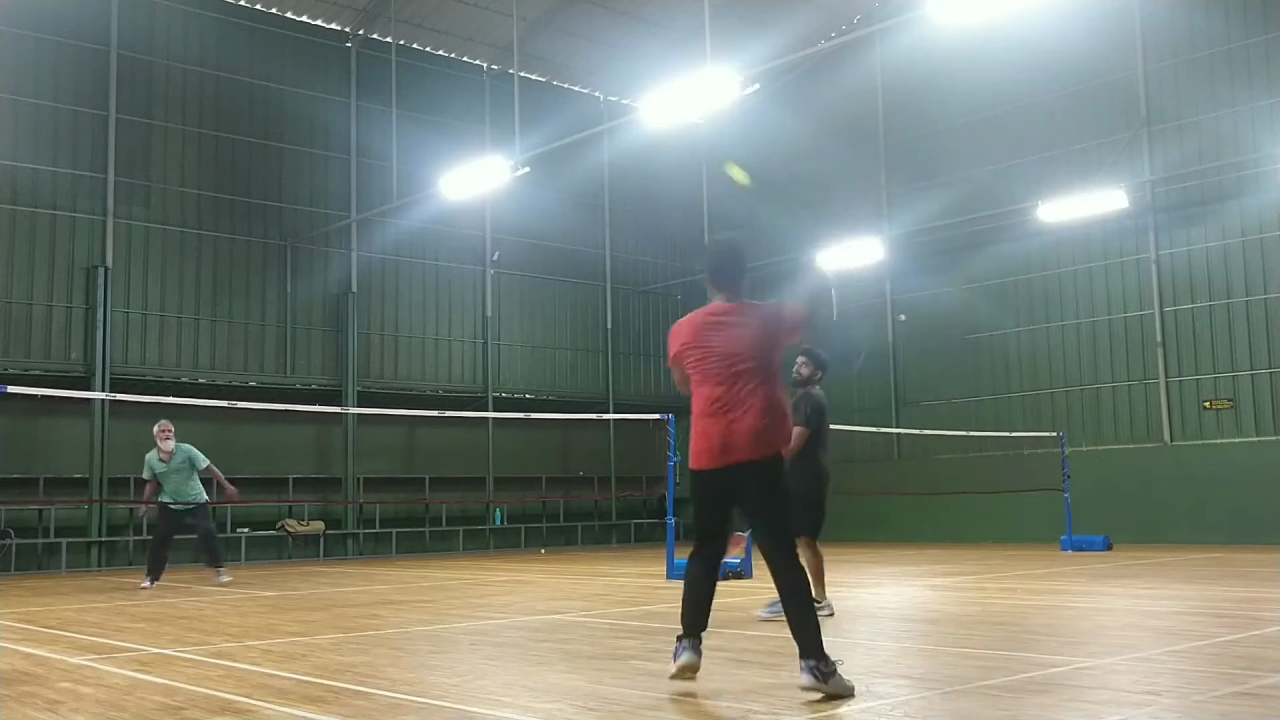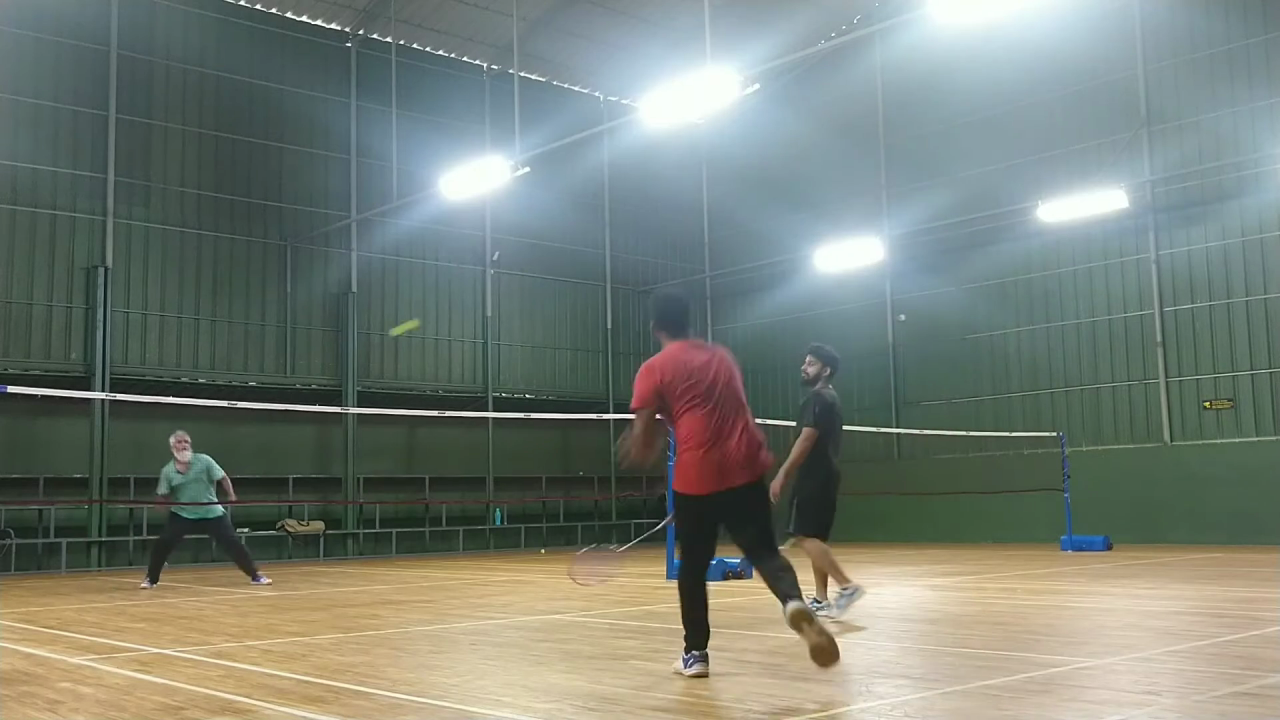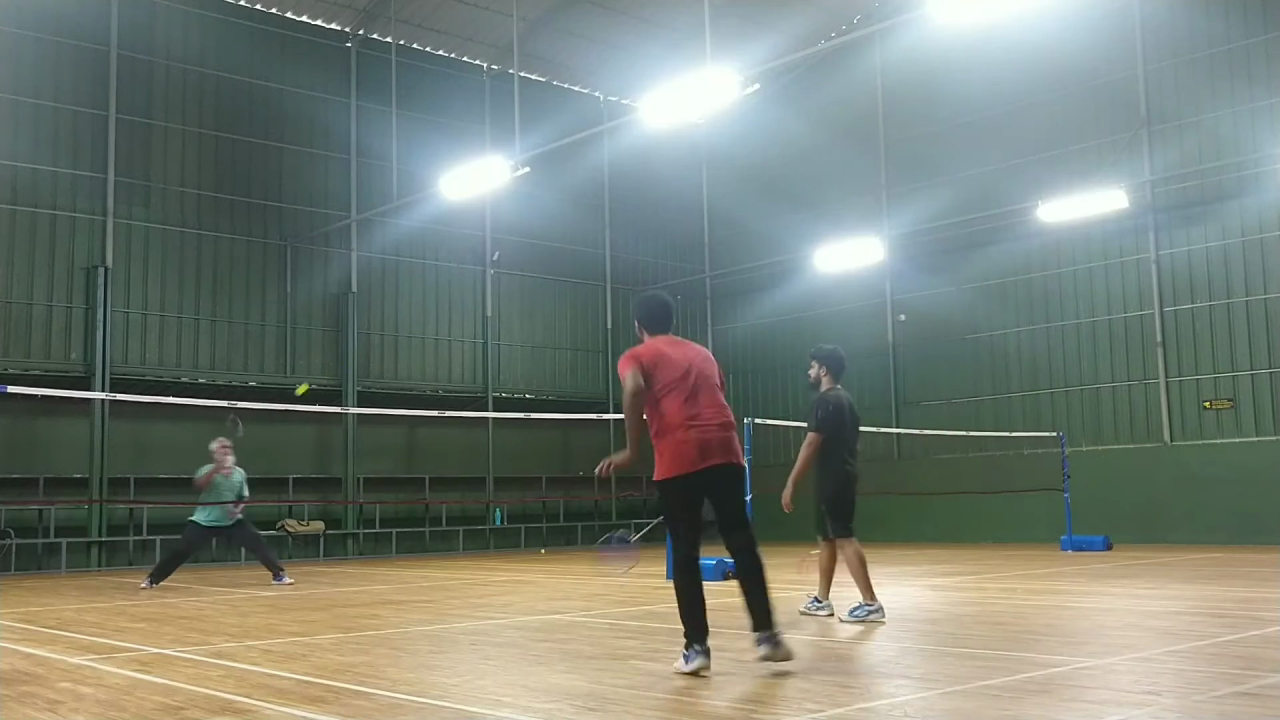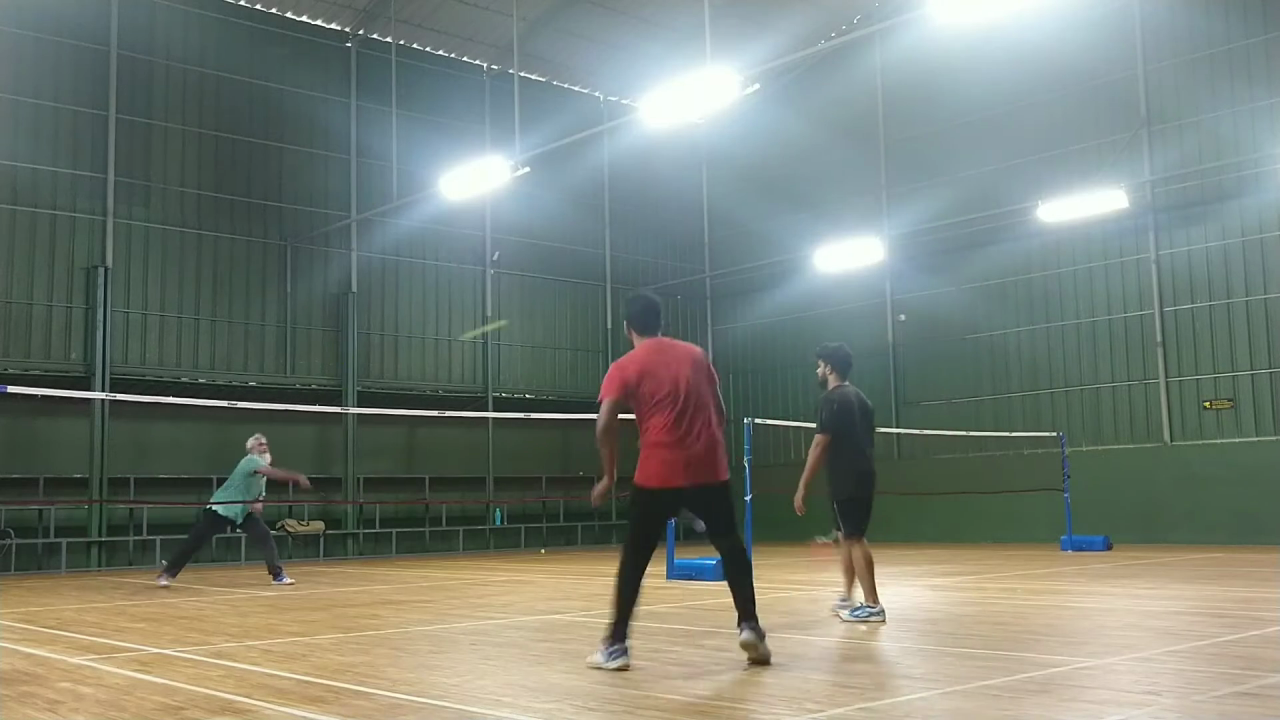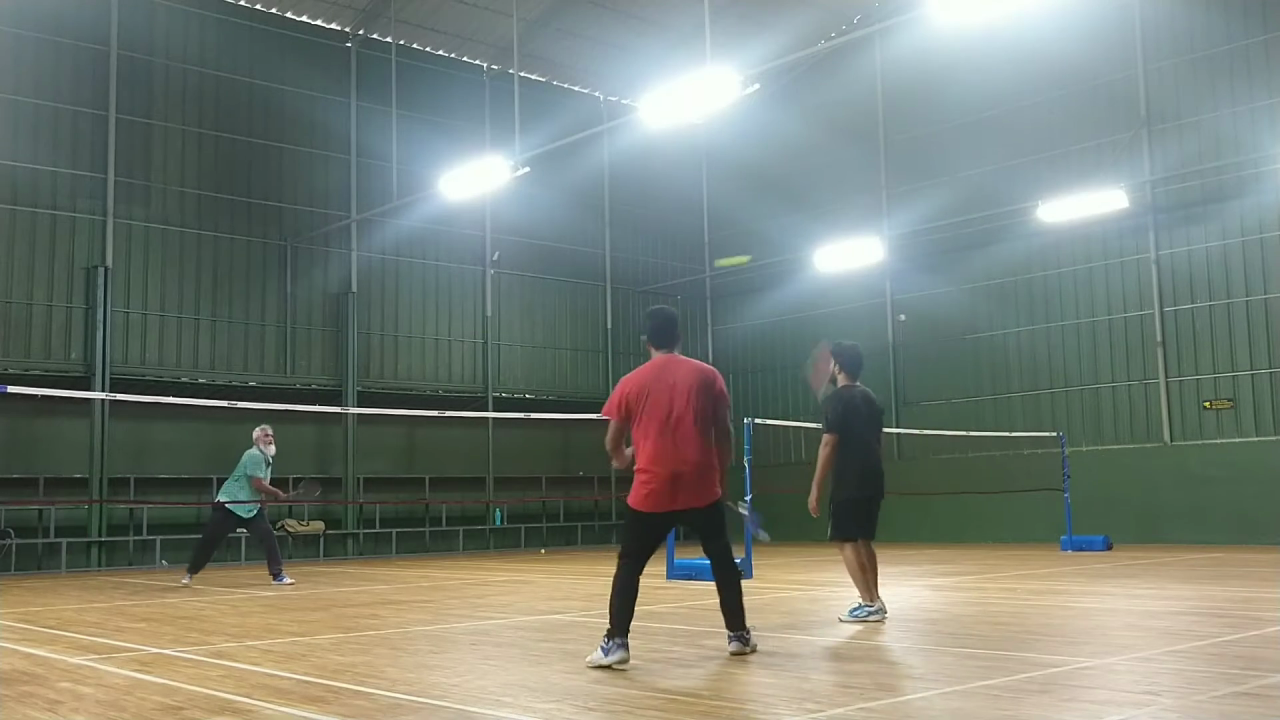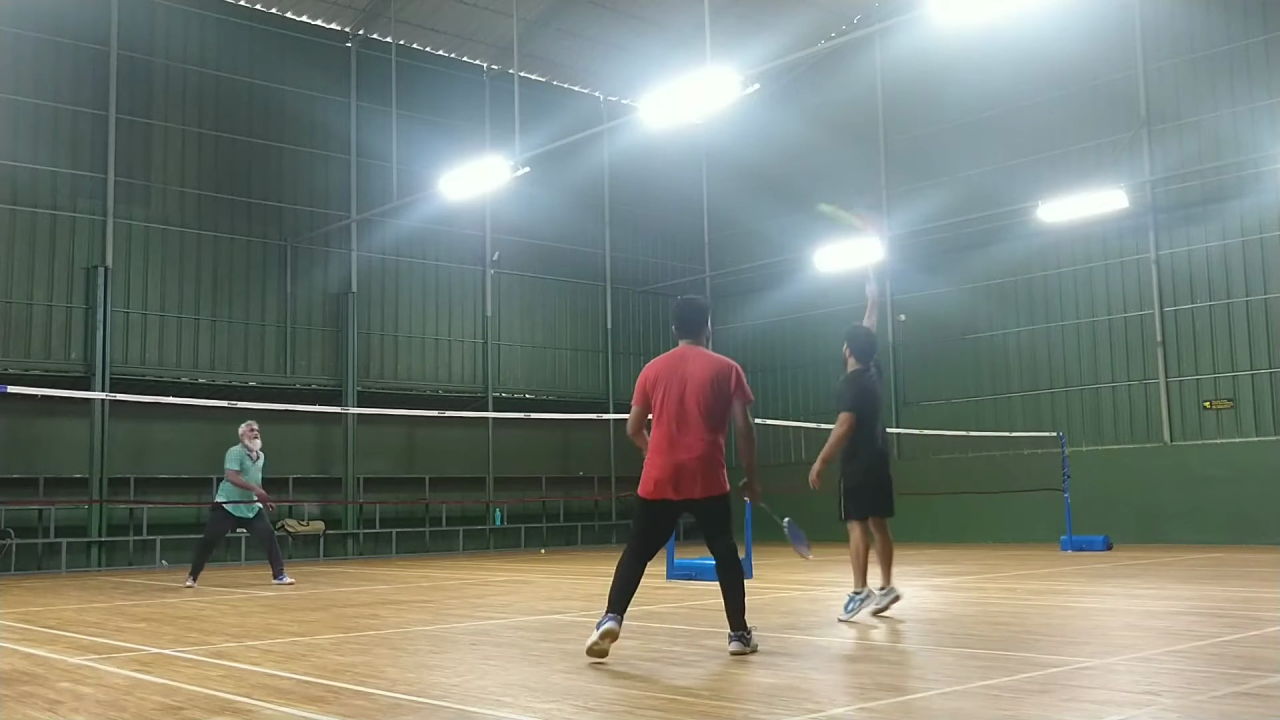
dt=0.2s
person 1, frame 1
left shoulder: (684, 330)
right shoulder: (769, 317)
right elbow: (806, 316)
left hip: (708, 456)
right hip: (760, 451)
left knee: (706, 552)
right knee: (782, 554)
left ankle: (688, 644)
right ankle: (813, 663)
person 1, frame 2
left shoulder: (653, 370)
right shoulder: (723, 356)
left elbow: (642, 435)
left wrist: (637, 454)
left hip: (697, 476)
right hip: (748, 468)
left knee: (693, 564)
right knee: (764, 552)
left ankle: (695, 653)
right ankle: (796, 604)
person 1, frame 3
left shoulder: (636, 357)
right shoulder: (701, 355)
left elbow: (633, 391)
left wrist: (631, 448)
left hip: (678, 460)
right hip: (724, 453)
left knee: (685, 552)
right knee: (742, 545)
left ankle: (696, 649)
right ankle: (765, 635)
person 1, frame 4
left shoulder: (624, 368)
right shoulder: (697, 355)
left elbow: (605, 425)
right elbow: (720, 413)
left wrist: (609, 477)
left hip: (658, 473)
right hip: (709, 469)
left knee: (634, 557)
right knee: (732, 549)
left ankle: (617, 645)
right ankle: (750, 628)
person 1, frame 5
left shoulder: (631, 383)
right shoulder: (708, 375)
left elbow: (612, 444)
right elbow: (723, 435)
left wrist: (624, 458)
right wrist: (719, 474)
left hip: (651, 491)
right hip: (701, 488)
left knee: (629, 563)
right knee: (722, 557)
left ankle: (616, 644)
right ankle: (738, 634)
person 1, frame 6
left shoulder: (653, 369)
right shoulder: (726, 369)
left elbow: (633, 429)
right elbow: (742, 427)
right wrist: (750, 476)
left hip: (659, 479)
right hip: (707, 479)
left knee: (636, 553)
right knee: (726, 554)
left ankle: (611, 620)
right ankle: (739, 634)
person 2, frame 1
left shoulder: (807, 398)
right shoulder: (815, 399)
left elbow: (796, 440)
left hip: (801, 479)
right hip: (815, 478)
right knee: (806, 539)
right ankle: (820, 599)
person 2, frame 2
left shoulder: (817, 398)
right shoulder: (830, 398)
left elbow: (806, 440)
left wrist: (781, 475)
left hip: (813, 479)
right hip: (825, 478)
left knee: (805, 537)
right knee: (814, 536)
left ankle: (847, 587)
right ankle: (821, 599)
person 2, frame 3
left shoulder: (824, 400)
right shoulder: (845, 400)
left elbow: (811, 445)
left wrist: (791, 483)
left hip: (832, 483)
right hip: (845, 479)
left knee: (844, 539)
right knee: (828, 539)
left ankle: (871, 603)
right ankle: (821, 600)
person 2, frame 4
left shoulder: (831, 399)
right shoulder: (860, 398)
left elbow: (820, 445)
left wrist: (802, 486)
left hip: (846, 481)
right hip: (864, 478)
left knee: (852, 540)
right knee: (850, 537)
left ankle: (872, 605)
right ankle: (848, 597)
person 2, frame 5
left shoulder: (836, 400)
right shoulder: (869, 399)
left elbow: (829, 445)
left wrist: (815, 487)
left hip: (849, 483)
right hip: (873, 480)
left knee: (846, 541)
right knee: (863, 540)
left ankle: (869, 602)
right ankle: (873, 599)
person 2, frame 6
left shoulder: (850, 382)
right shoulder: (871, 373)
left elbow: (844, 424)
right elbow: (869, 334)
left wrist: (820, 462)
right wrist: (873, 301)
left hip: (858, 463)
right hip: (878, 459)
left knee: (856, 524)
right knee: (878, 523)
left ankle: (860, 589)
right ankle: (886, 587)
